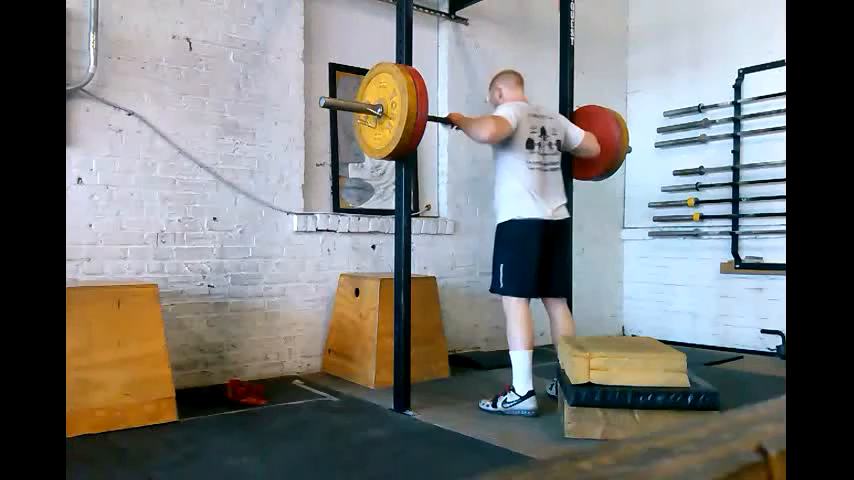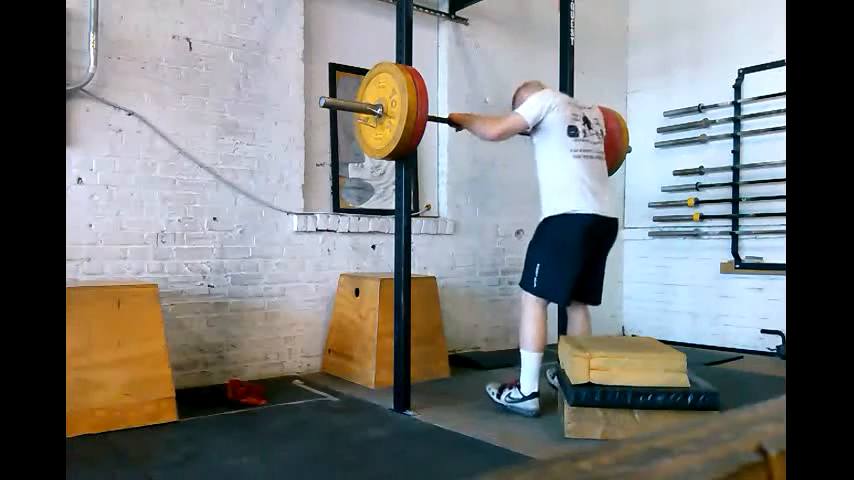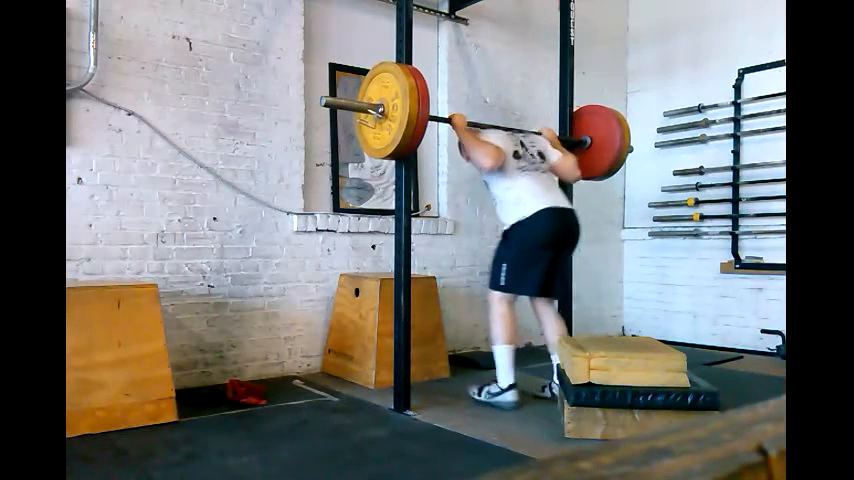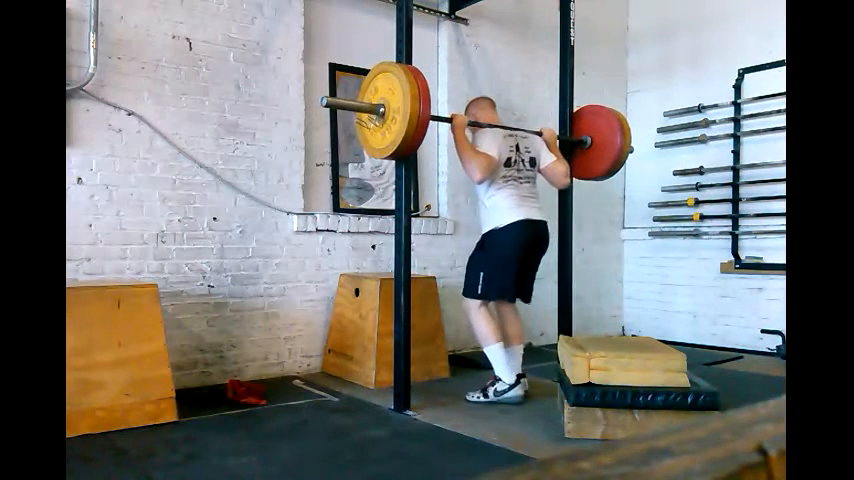
dt=0.7s
person 1, frame 1
left shoulder: (511, 111)
right shoulder: (554, 118)
left elbow: (487, 132)
right elbow: (593, 148)
left wrist: (459, 120)
left hip: (522, 221)
right hip: (557, 221)
left knee: (515, 302)
right knee: (556, 302)
left ankle: (522, 393)
person 1, frame 2
left shoulder: (545, 98)
right shoulder: (591, 111)
left elbow: (496, 130)
left wrist: (461, 119)
left hip: (569, 218)
right hip: (604, 220)
left knee: (533, 299)
right knee: (577, 303)
left ankle: (526, 391)
person 1, frame 3
left shoulder: (487, 137)
right shoulder: (533, 140)
left elbow: (489, 161)
right elbow: (573, 172)
left wrist: (460, 129)
right wrist: (553, 142)
left hip: (533, 222)
right hip: (565, 220)
left knee: (500, 299)
right knee: (543, 301)
left ankle: (504, 386)
right ankle: (562, 380)
person 1, frame 4
left shoulder: (487, 136)
right shoulder: (530, 139)
left elbow: (478, 172)
right elbow: (563, 178)
left wrist: (458, 131)
right wrist: (552, 143)
left hip: (506, 231)
right hip: (536, 229)
left knee: (475, 303)
right knee: (505, 302)
left ankle: (506, 382)
right ankle: (515, 375)
